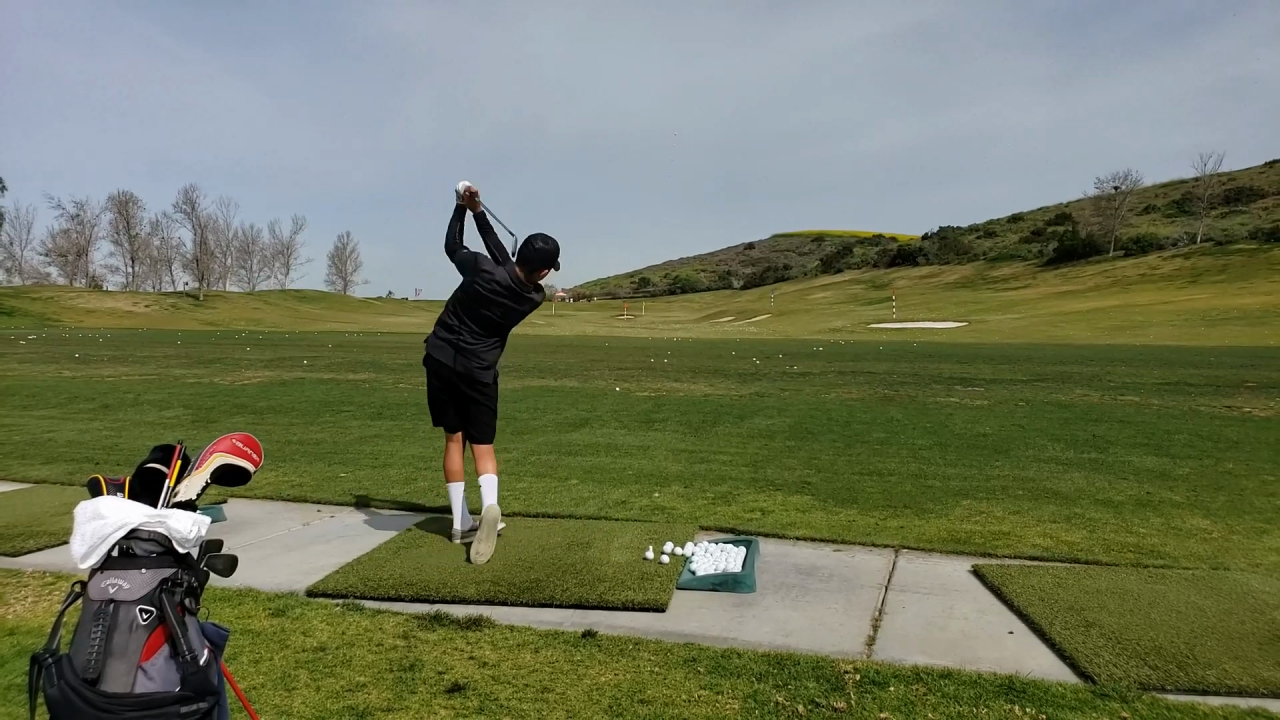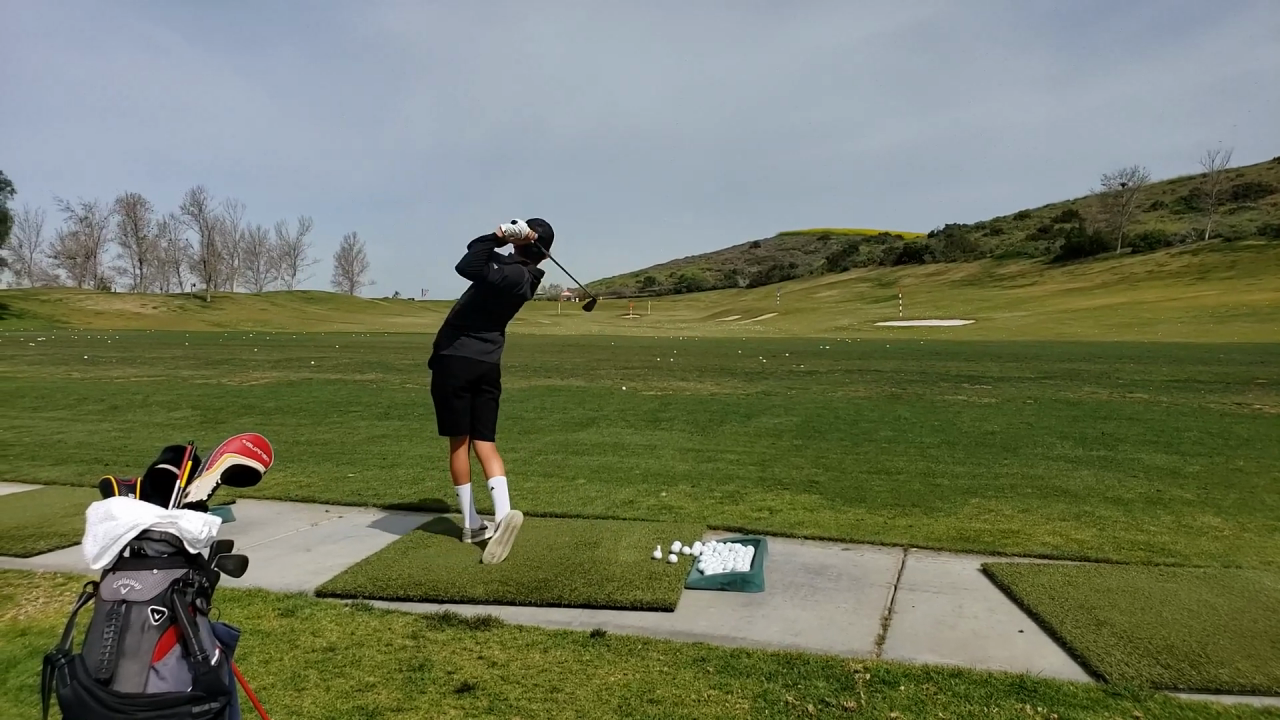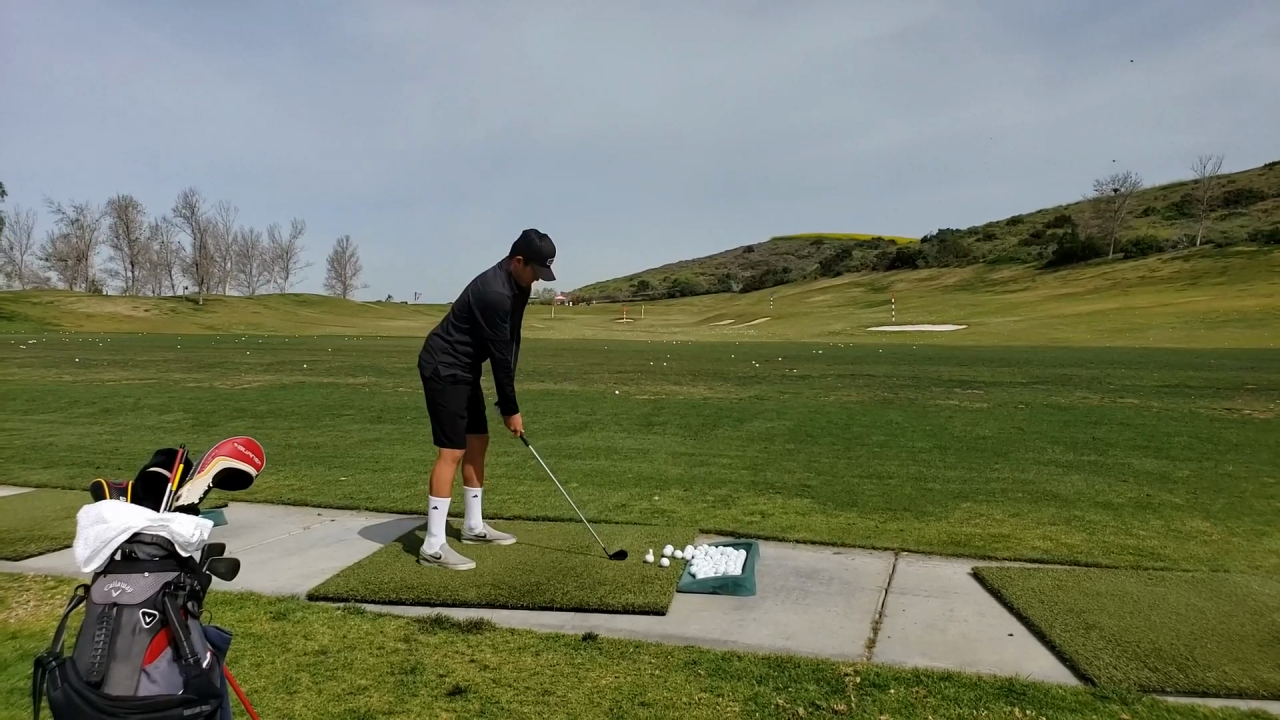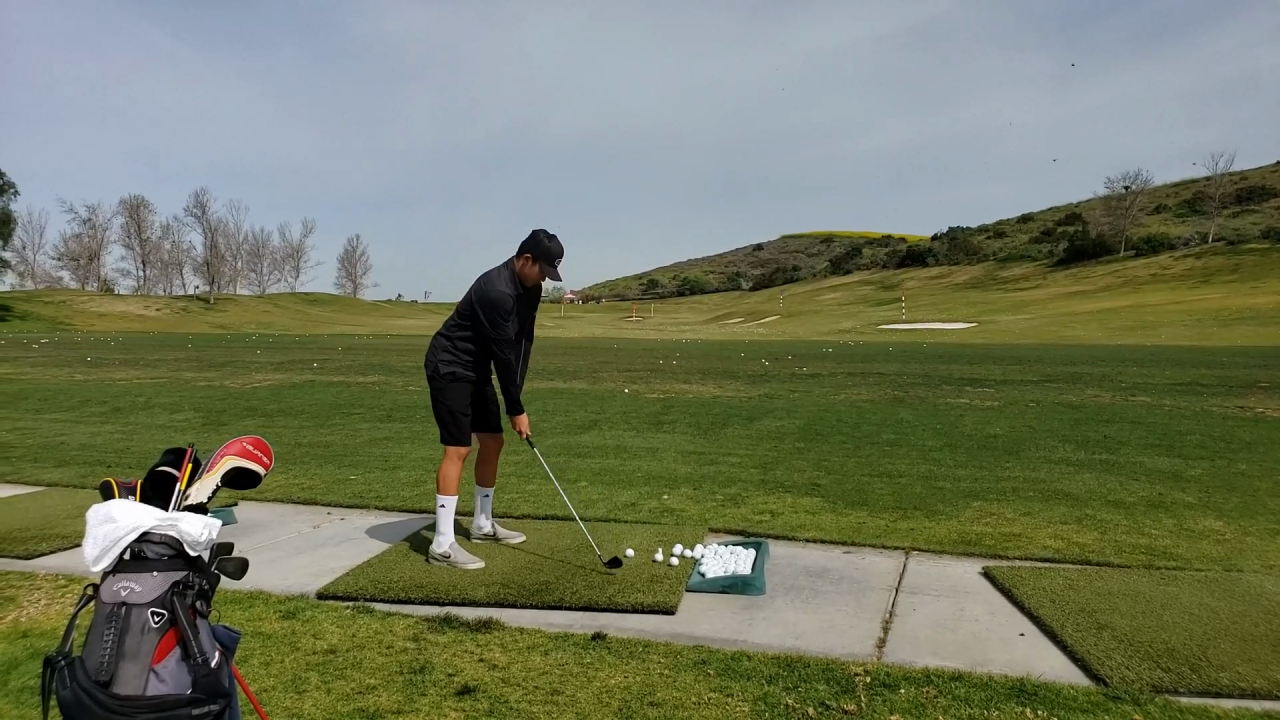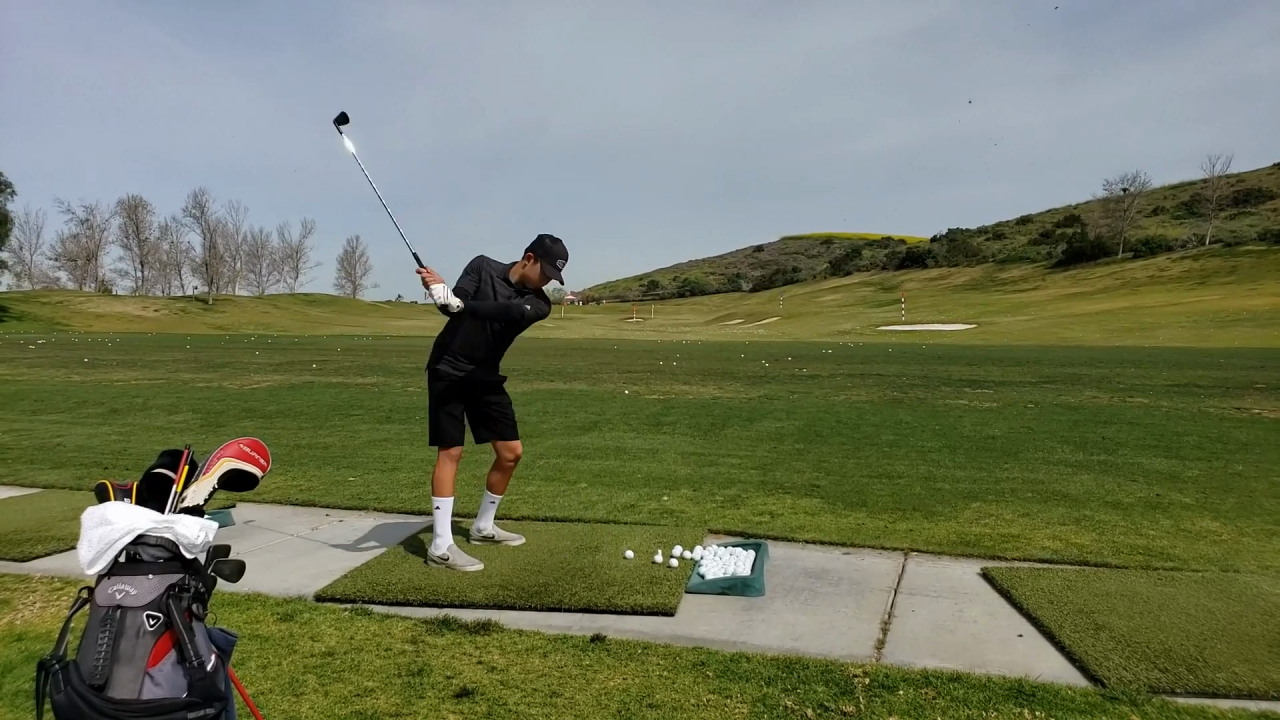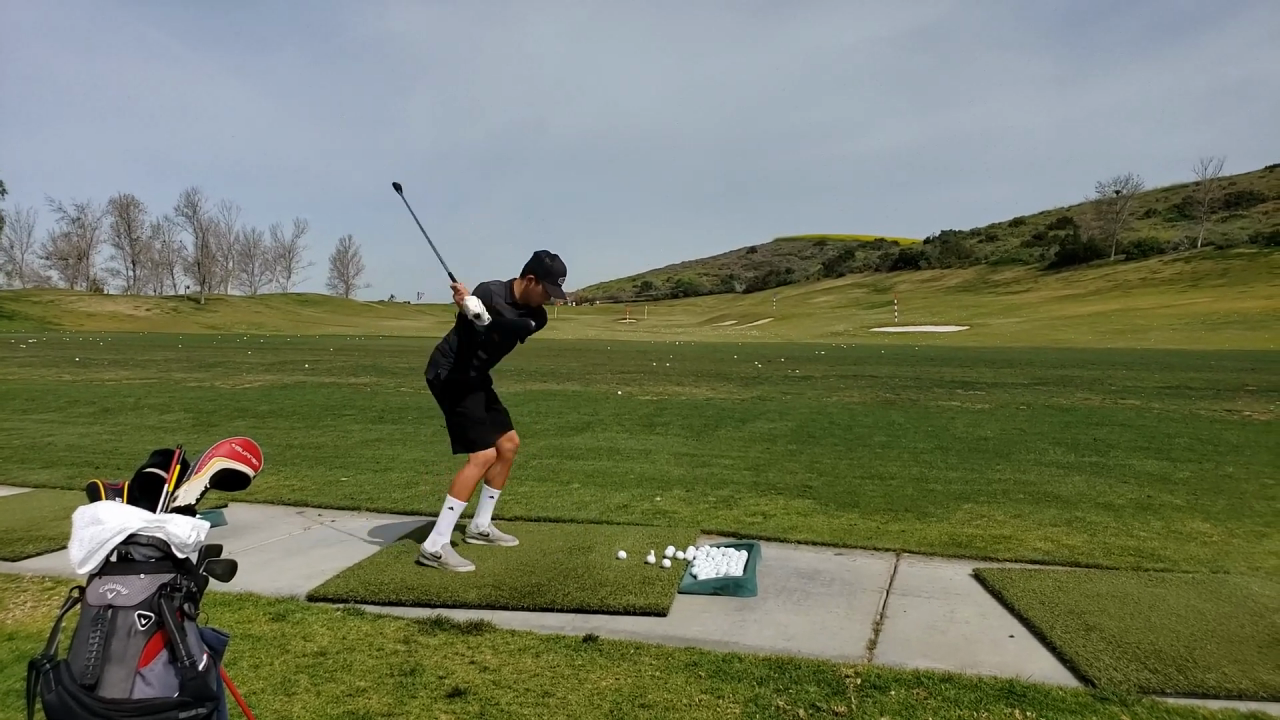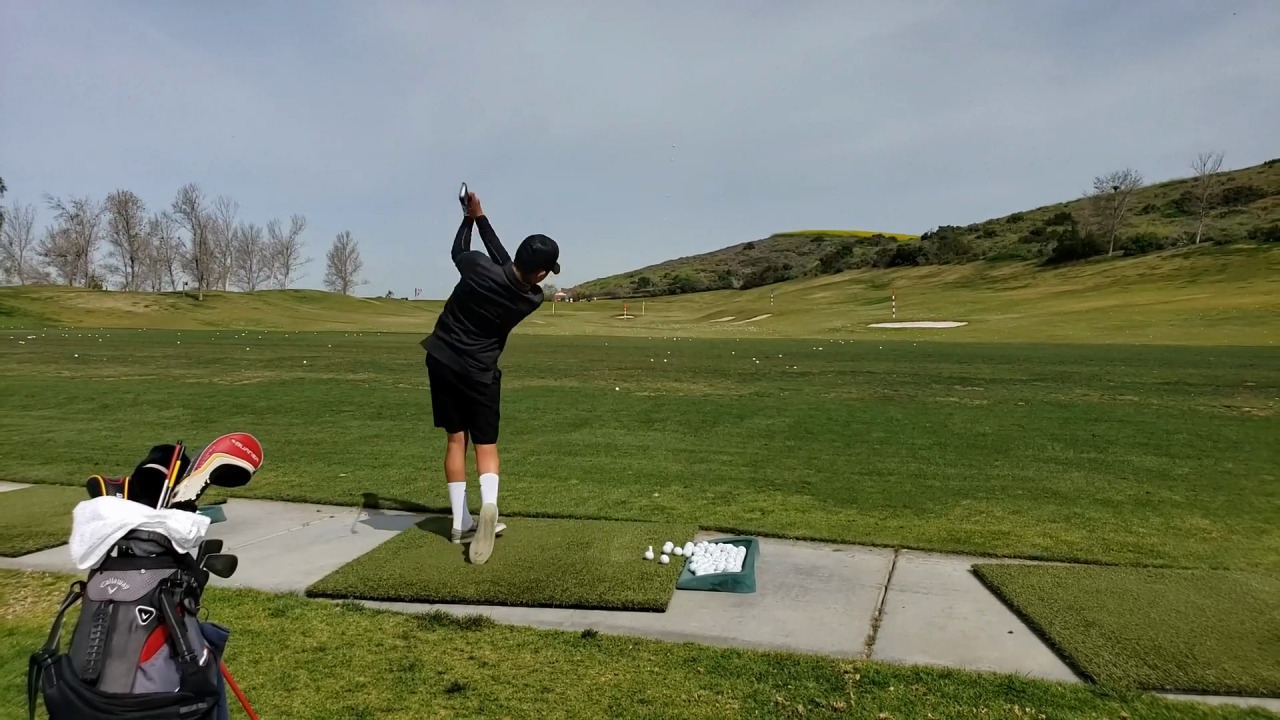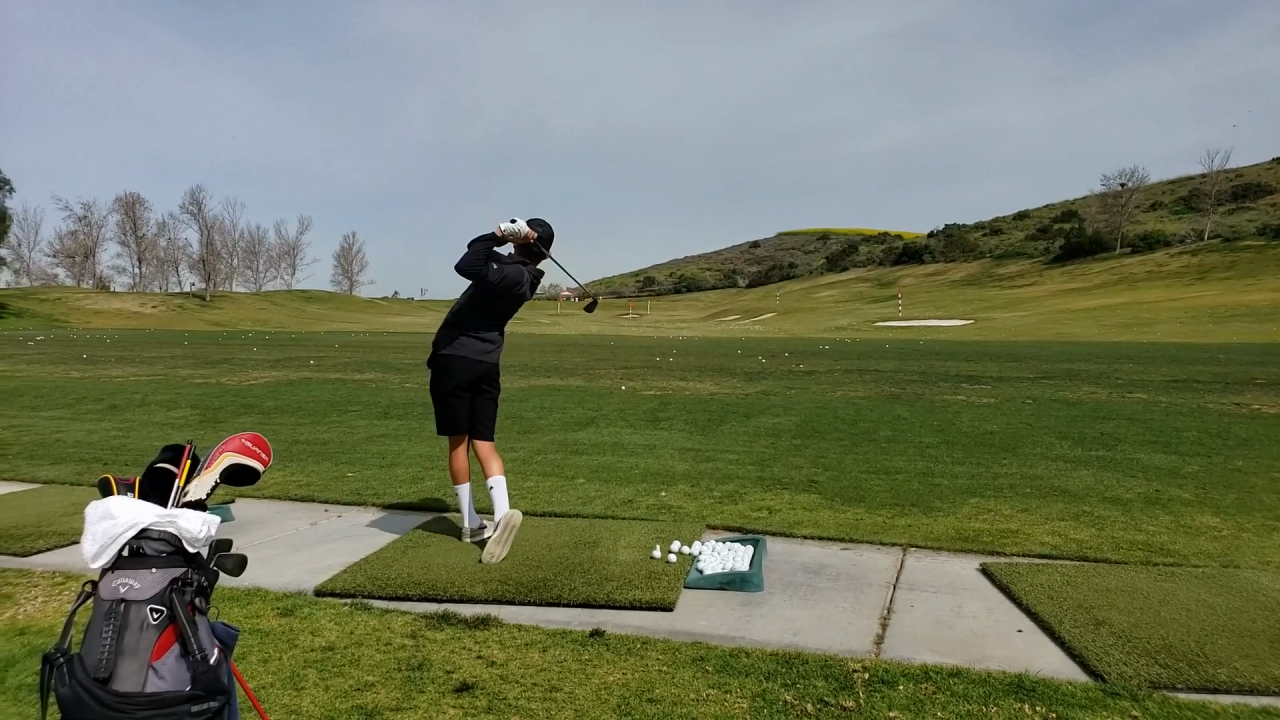
dt=0.4s
person 1, frame 1
left shoulder: (483, 271)
right shoulder: (535, 297)
left elbow: (452, 245)
right elbow: (502, 263)
left wrist: (465, 203)
right wrist: (479, 213)
left hip: (440, 360)
right hip: (478, 373)
left knee: (454, 439)
right knee: (482, 445)
left ankle: (462, 523)
right ankle: (489, 508)
person 1, frame 2
left shoulder: (513, 274)
right shoulder: (526, 275)
left elbow: (466, 266)
right elbow: (479, 253)
left wrist: (501, 235)
right wrist: (504, 235)
left hip: (455, 359)
right hip: (487, 364)
left knee: (460, 442)
right knee: (484, 442)
left ankle: (472, 524)
right ankle: (503, 513)
person 1, frame 3
left shoulder: (517, 286)
right shoulder: (494, 293)
left elbow: (511, 344)
right elbow: (500, 353)
left wrist: (507, 403)
right wrist: (510, 409)
left hip: (464, 369)
right hip: (444, 368)
left knee: (477, 443)
right knee: (452, 451)
left ankle: (474, 525)
right ankle: (433, 545)
person 1, frame 4
left shoulder: (531, 291)
right shoulder: (495, 290)
left elbow: (521, 345)
right elbow: (503, 352)
left wrist: (516, 400)
right wrist: (516, 410)
left hip: (478, 369)
right hip: (449, 367)
left knee: (493, 441)
right knee: (457, 449)
left ankle: (483, 524)
right ankle: (442, 544)
person 1, frame 5
left shoulder: (539, 305)
right shoulder: (483, 266)
left elbow: (503, 311)
right elbow: (451, 303)
left wrist: (456, 301)
right wrist: (441, 291)
left hip: (486, 377)
right hip: (448, 370)
left knee: (511, 452)
right knee: (451, 452)
left ankle: (484, 527)
right ankle: (441, 546)
person 1, frame 6
left shoulder: (536, 315)
right shoulder: (490, 293)
left elbow: (511, 330)
right elbow: (466, 343)
left wrist: (481, 314)
left hip: (473, 378)
right hip: (452, 377)
left knee: (508, 444)
right knee: (482, 454)
left ankle: (480, 525)
right ankle: (436, 545)
person 1, frame 7
left shoulder: (480, 272)
right shoulder: (533, 299)
left elbow: (459, 249)
left wrist: (472, 215)
right wrist: (482, 219)
left hip: (442, 359)
right hip: (479, 373)
left knee: (456, 439)
right knee: (485, 445)
left ankle: (461, 523)
right ankle: (487, 507)
person 1, frame 8
left shoulder: (513, 273)
right shoulder: (527, 275)
left elbow: (466, 266)
right elbow: (479, 252)
left wrist: (501, 234)
right wrist: (504, 235)
left hip: (454, 358)
right hip: (486, 363)
left knee: (459, 441)
right knee: (483, 442)
left ankle: (471, 524)
right ankle: (502, 513)
